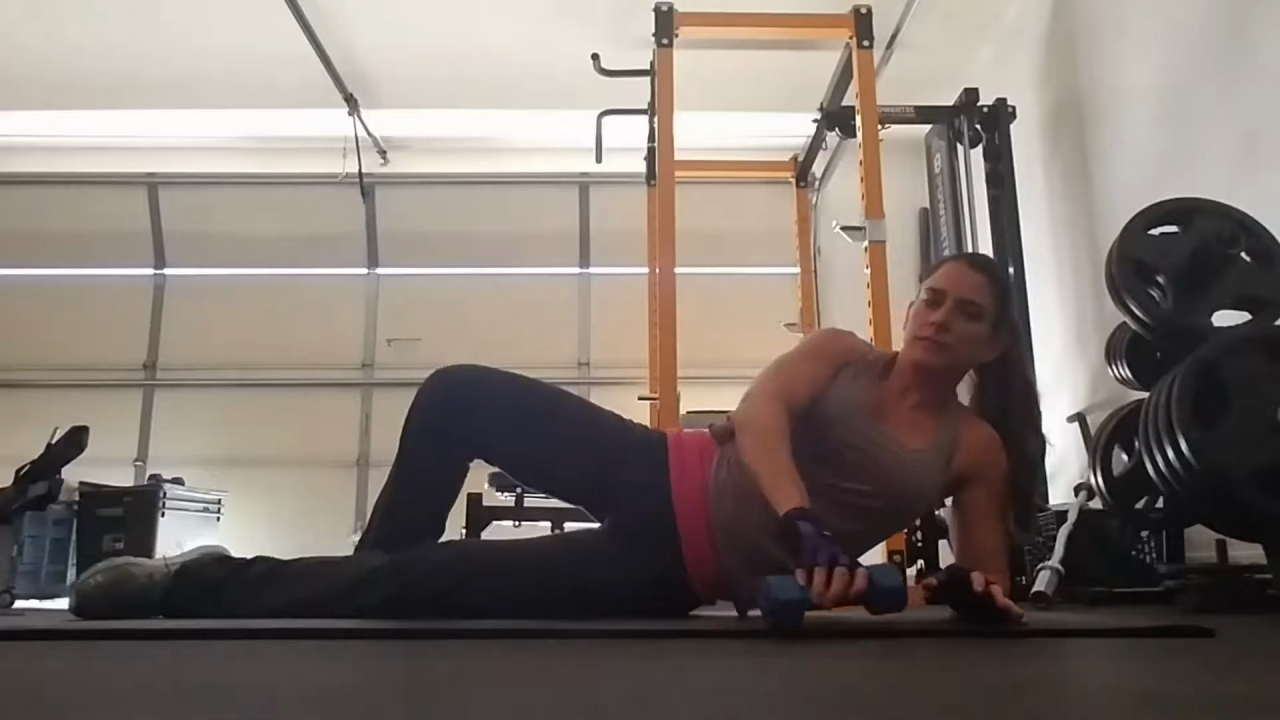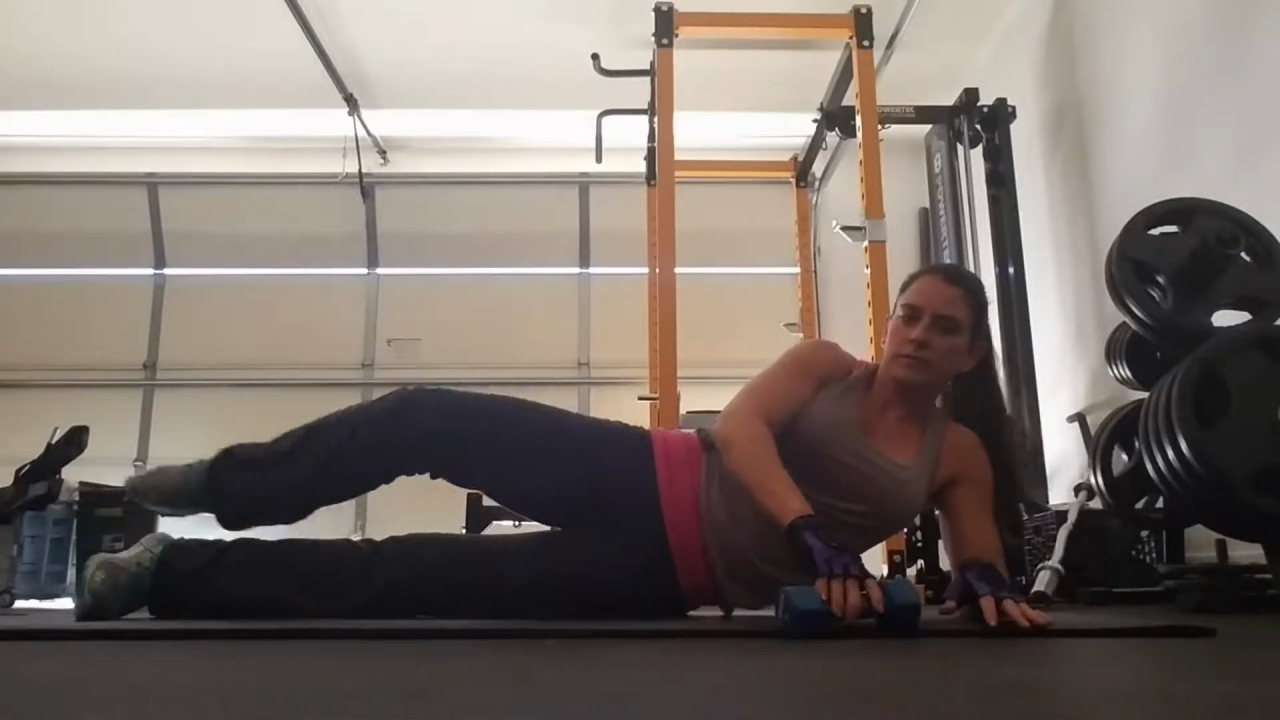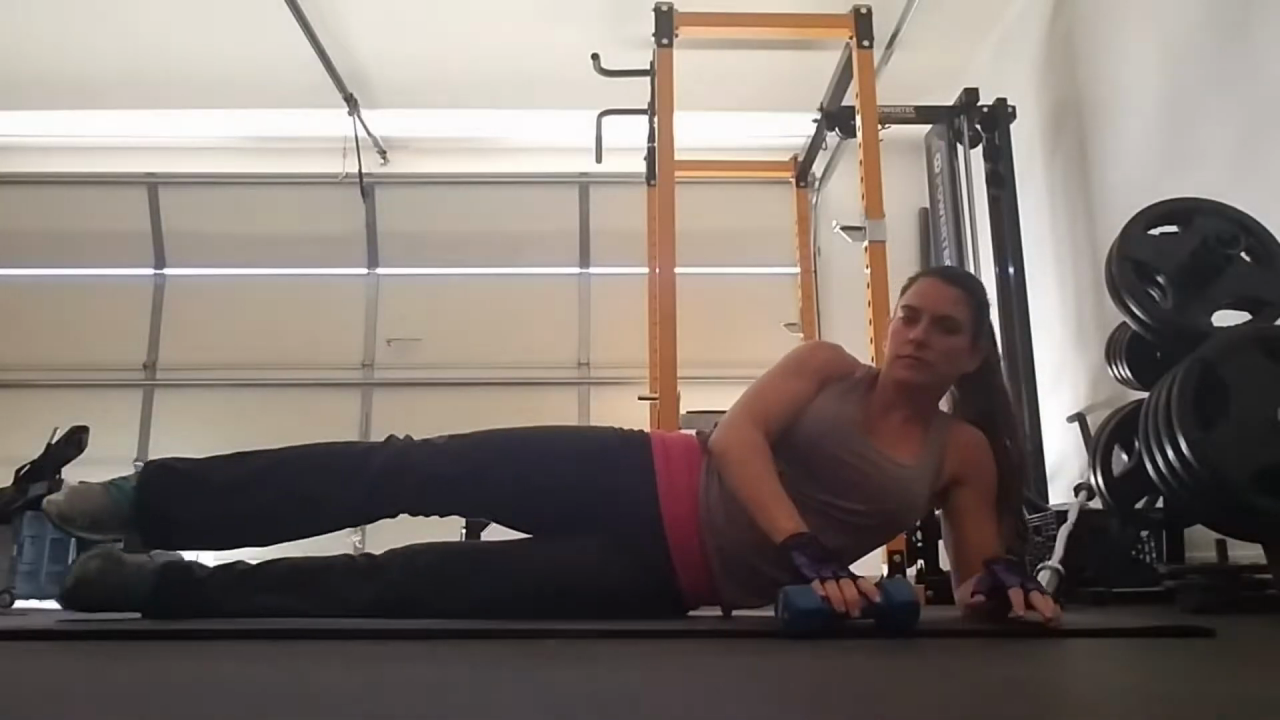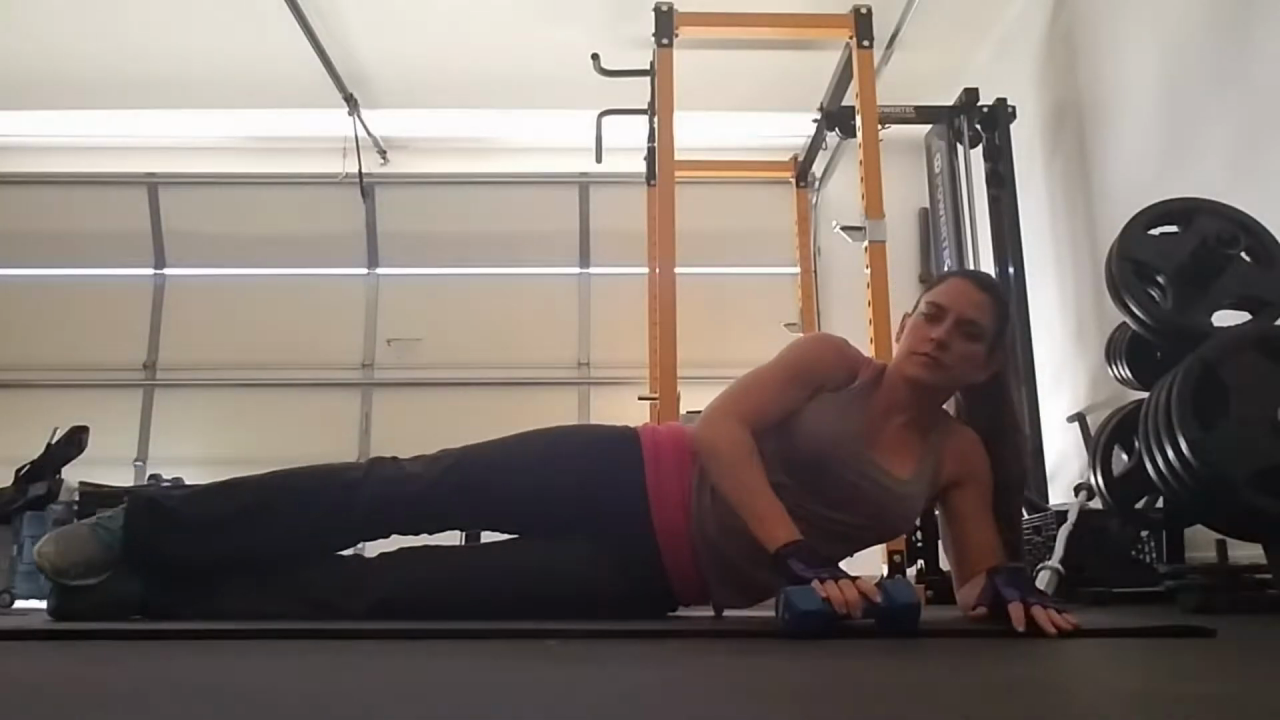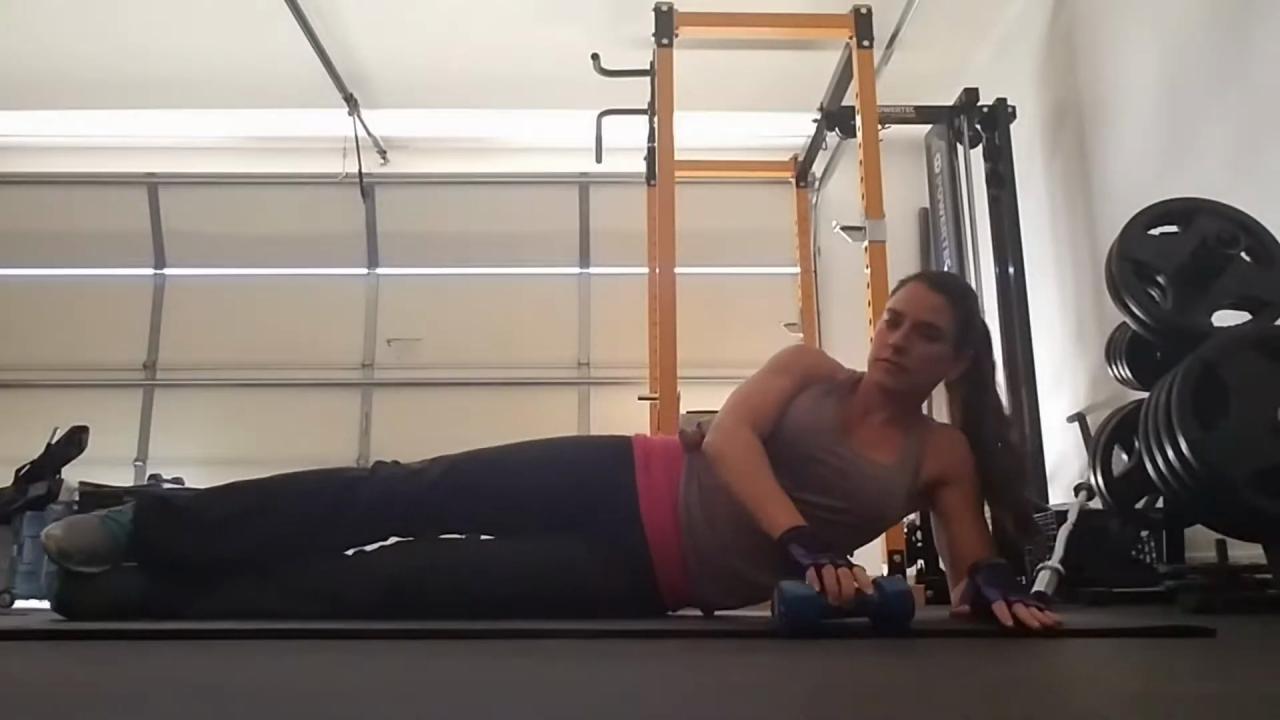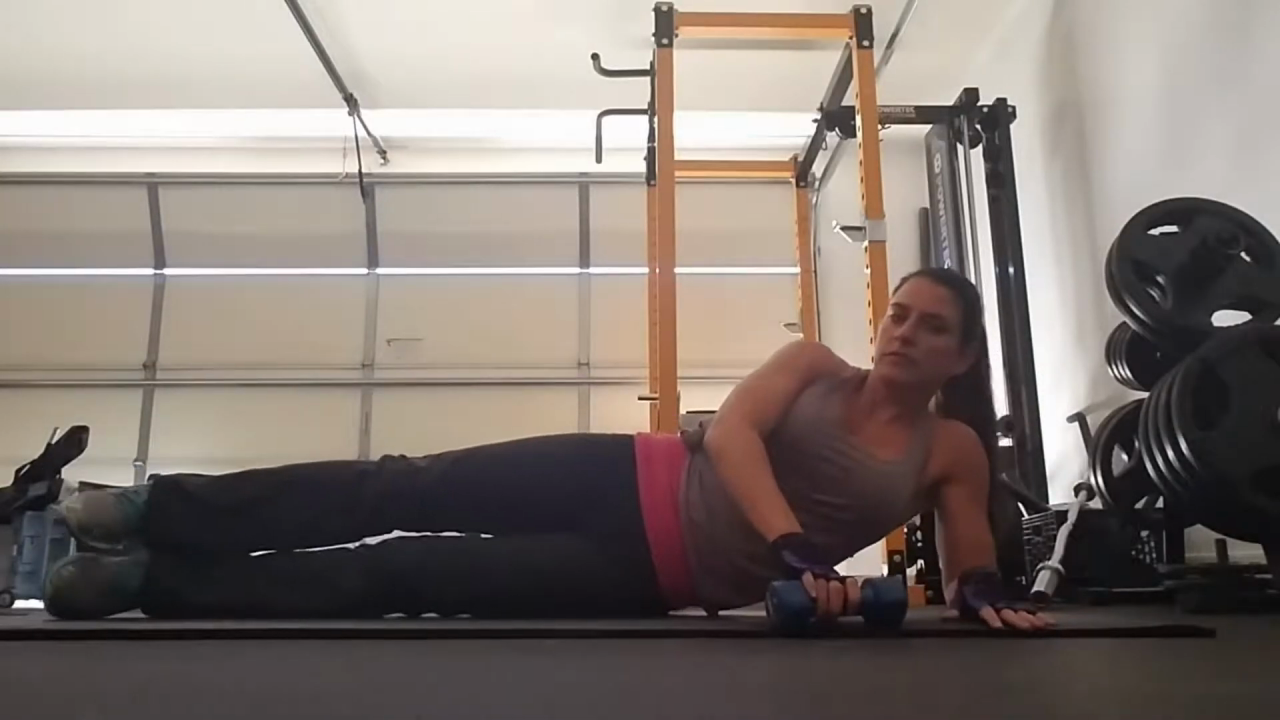
dt=0.5s
person 1, frame 1
left shoulder: (976, 449)
right shoulder: (841, 353)
left elbow: (987, 575)
right elbow: (759, 410)
left wrist: (988, 590)
right wrist: (801, 519)
left hip: (678, 574)
right hip: (661, 478)
left knee: (439, 584)
right knee: (457, 396)
left ankle: (196, 588)
right ankle: (379, 568)
person 1, frame 2
left shoulder: (960, 456)
right shoulder: (825, 365)
left elbow: (980, 567)
right elbow: (739, 426)
left wrist: (984, 585)
right wrist: (810, 536)
left hip: (662, 576)
right hip: (645, 476)
left knee: (416, 577)
right knee: (424, 418)
left ankle: (177, 573)
right ankle: (224, 489)
person 1, frame 3
left shoulder: (964, 455)
right shoulder: (827, 366)
left elbow: (980, 573)
right elbow: (737, 435)
left wrist: (1004, 580)
right wrist: (805, 548)
left hip: (664, 579)
right hip: (642, 482)
left knee: (418, 583)
right knee: (416, 472)
left ankle: (166, 588)
right ankle: (148, 498)
person 1, frame 4
left shoulder: (961, 458)
right shoulder: (833, 360)
left elbow: (978, 576)
right elbow: (718, 427)
left wrist: (1007, 589)
right wrist: (797, 557)
left hip: (656, 575)
right hip: (631, 477)
left knee: (410, 588)
right knee: (415, 489)
left ankle: (148, 594)
right ankle: (137, 534)
person 1, frame 5
left shoulder: (943, 458)
right shoulder: (810, 370)
left elbow: (970, 573)
right elbow: (726, 435)
left wrist: (994, 587)
right wrist: (799, 544)
left hip: (649, 581)
right hip: (627, 485)
left knee: (410, 581)
right knee: (409, 497)
left ankle: (152, 596)
right ankle: (147, 530)
person 1, frame 6
left shoulder: (953, 452)
right shoulder: (815, 363)
left elbow: (970, 574)
right elbow: (731, 430)
left wrist: (983, 595)
right wrist: (794, 549)
left hip: (649, 581)
right hip: (632, 481)
left knee: (411, 572)
right knee: (414, 489)
left ankle: (156, 580)
right ankle: (158, 513)
